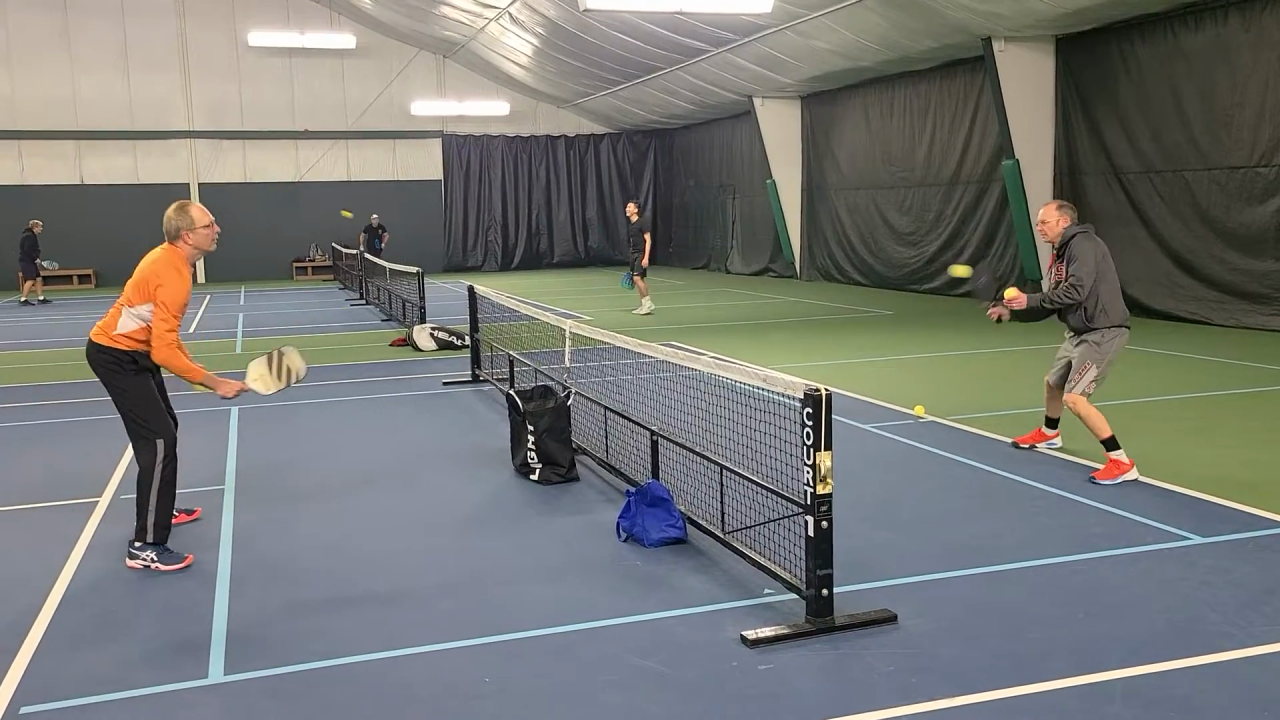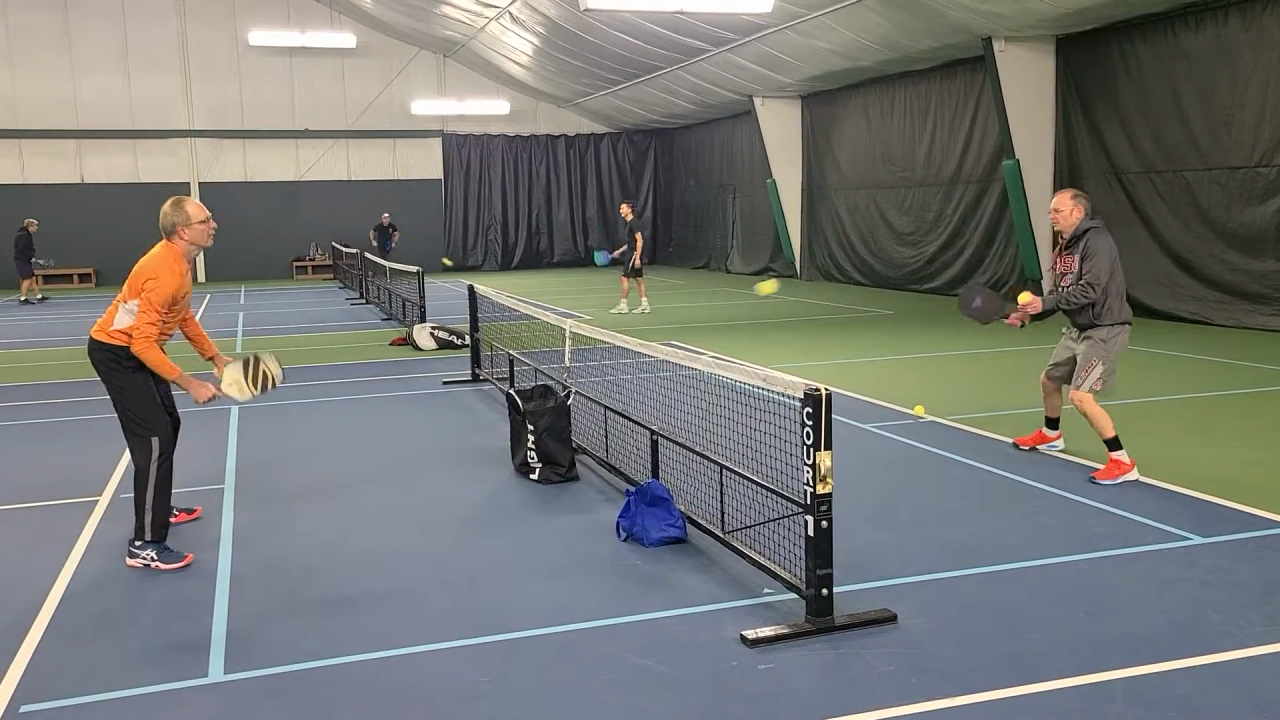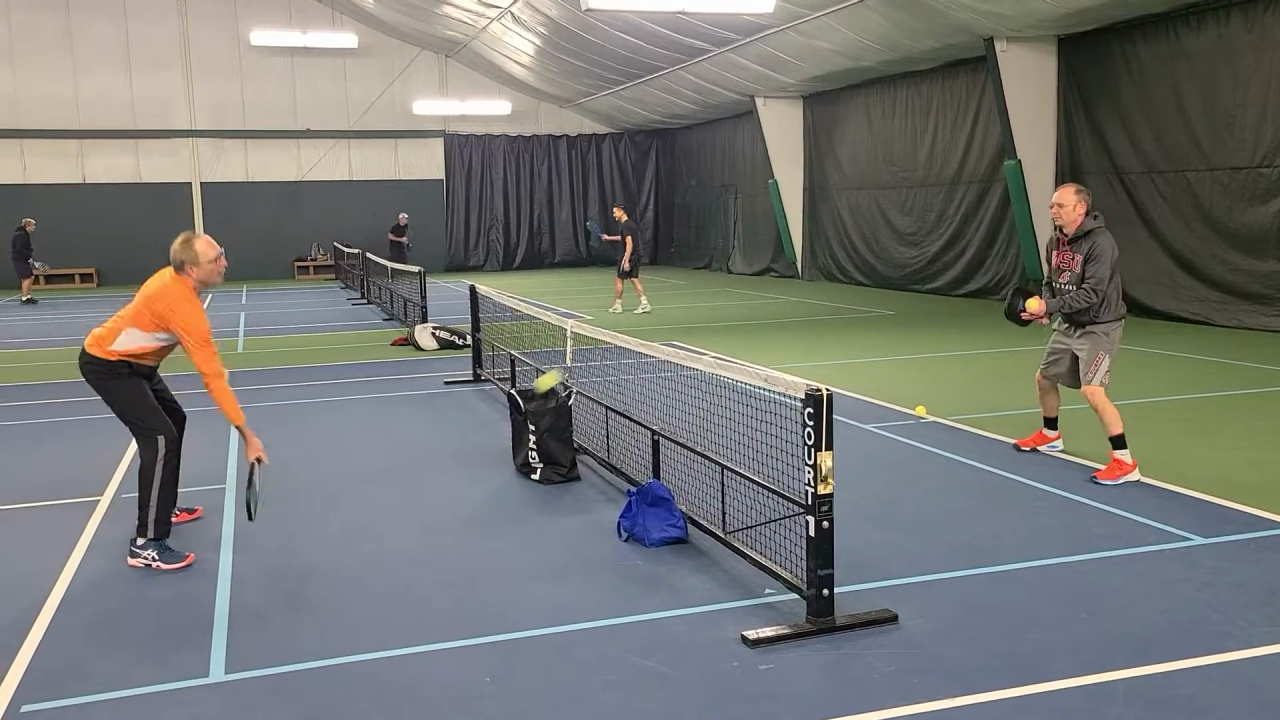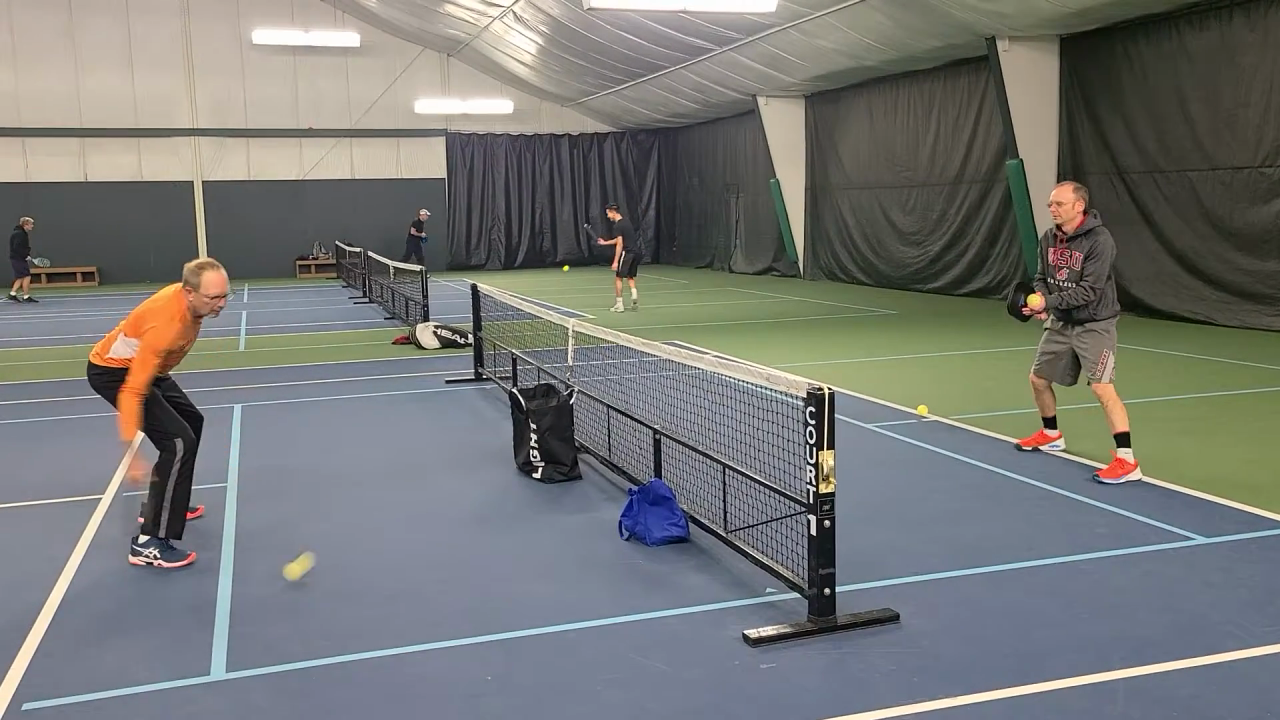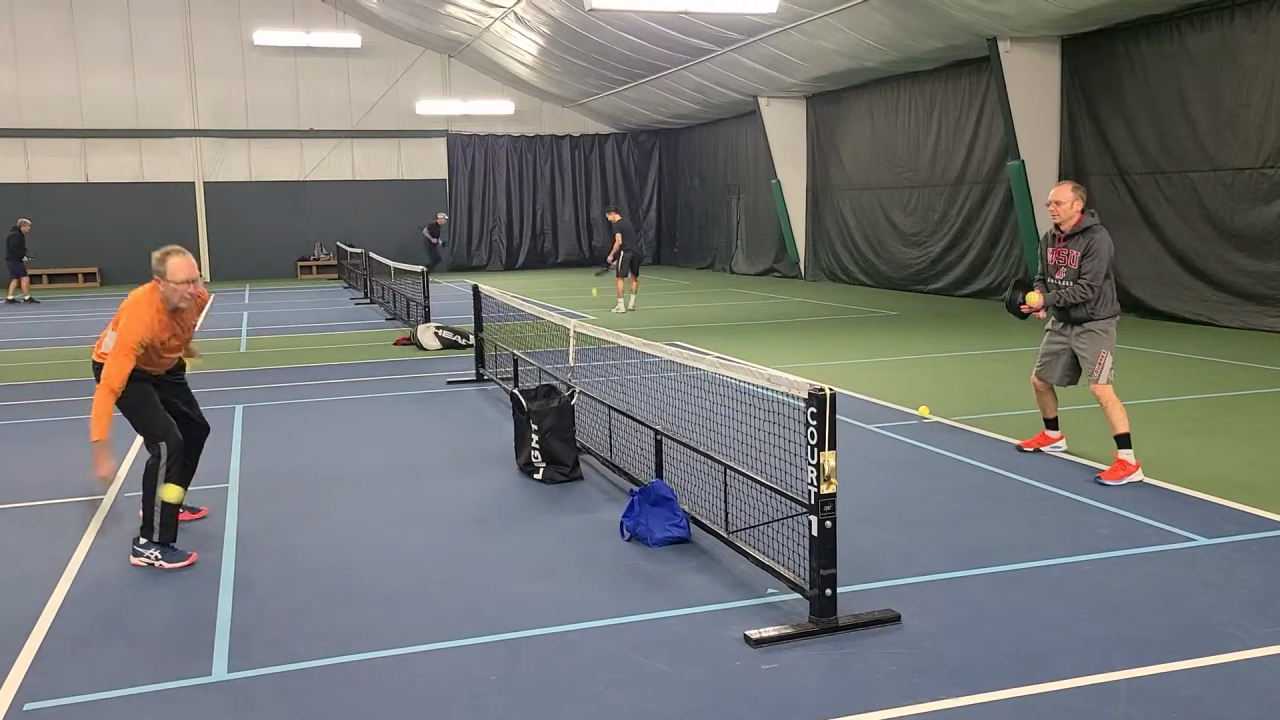
dt=0.2s
person 1, frame 1
left shoulder: (171, 258)
right shoulder: (172, 278)
right elbow: (164, 353)
left wrist: (198, 369)
right wrist: (213, 383)
left hip: (134, 352)
right hip: (117, 355)
left knee: (164, 430)
right knee: (159, 442)
left ankle: (160, 508)
right ankle: (145, 546)
person 1, frame 2
left shoulder: (176, 257)
right shoulder: (166, 273)
left elbow: (182, 314)
right elbow: (143, 347)
left wrist: (213, 354)
right wrist: (190, 385)
left hip: (133, 347)
right hip: (116, 352)
left knee: (168, 425)
right knee: (155, 438)
left ankle: (158, 505)
right ankle: (144, 545)
person 1, frame 3
left shoulder: (176, 276)
right shoulder: (185, 307)
right elbow: (214, 378)
right wrist: (247, 434)
left hip: (129, 360)
right hip: (106, 364)
left knee: (174, 421)
right knee: (159, 439)
left ankle: (163, 506)
right ankle: (146, 545)
person 1, frame 4
left shoulder: (193, 299)
right shoulder: (165, 323)
right elbow: (132, 390)
right wrist: (135, 457)
right hip: (111, 372)
left knee: (191, 424)
right knee: (178, 440)
left ankle: (163, 506)
right ankle: (149, 543)
person 1, frame 5
left shoulder: (197, 296)
right shoulder: (140, 315)
right elbow: (109, 388)
left wrist: (186, 351)
right wrist: (100, 449)
left hip: (166, 369)
right hip: (124, 372)
left knee: (195, 430)
right knee: (165, 441)
left ankle: (166, 505)
right ankle: (149, 544)
person 2, frame 1
left shoulder: (1083, 244)
right shoulder: (1059, 257)
left elbow: (1077, 292)
right elbow: (1048, 306)
left wrist: (1030, 300)
right wrist: (1010, 311)
left hip: (1103, 333)
right hip: (1079, 334)
left knee: (1074, 399)
right knee: (1053, 384)
left ankle: (1121, 462)
right ankle: (1049, 434)
person 2, frame 2
left shoulder: (1096, 240)
right shoulder: (1063, 248)
left elbow: (1090, 290)
right elbow: (1057, 292)
left wrist: (1045, 303)
right wrist: (1027, 314)
left hip: (1104, 330)
right hip: (1078, 330)
left knee: (1080, 396)
right knee: (1050, 380)
left ankle: (1123, 463)
right ankle: (1051, 434)
person 2, frame 3
left shoulder: (1100, 242)
right shoulder: (1055, 242)
left elbow: (1092, 293)
right elbow: (1050, 283)
left wrist: (1051, 306)
right wrist: (1043, 308)
left hip: (1099, 327)
right hip: (1067, 326)
left knee: (1092, 391)
right knee: (1044, 380)
left ankle: (1125, 462)
right ankle: (1050, 435)
person 2, frame 4
left shoulder: (1099, 240)
right shoulder: (1049, 239)
left elbow: (1089, 290)
right elbow: (1041, 278)
left wrist: (1049, 302)
right wrist: (1040, 302)
left hip: (1095, 325)
right hip: (1060, 323)
left knee: (1103, 389)
right knee: (1038, 379)
left ankle: (1127, 461)
right ankle: (1051, 435)
person 2, frame 5
left shoulder: (1096, 239)
right shoulder: (1049, 239)
left elbow: (1087, 288)
right elbow: (1042, 278)
left wrist: (1047, 300)
right wrist: (1039, 301)
left hip: (1095, 325)
right hip: (1061, 323)
left knee: (1101, 389)
right knee: (1040, 380)
left ankle: (1128, 462)
right ankle: (1052, 436)
